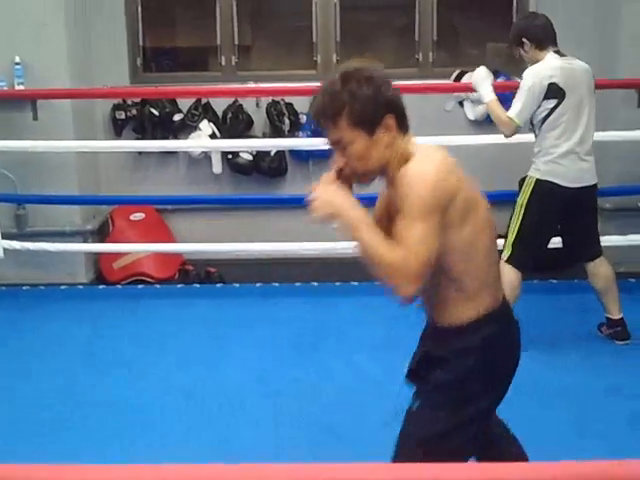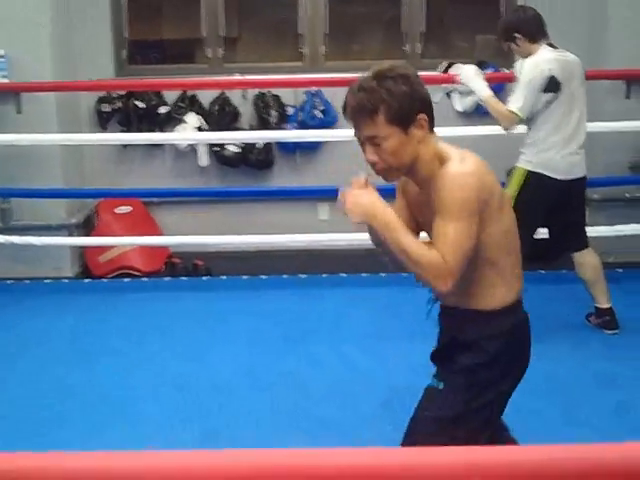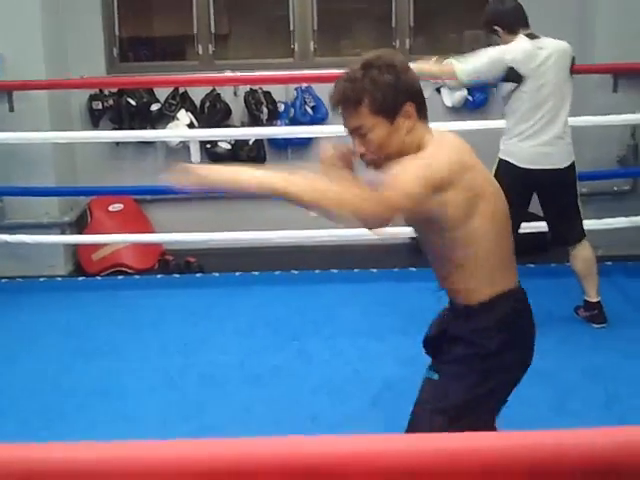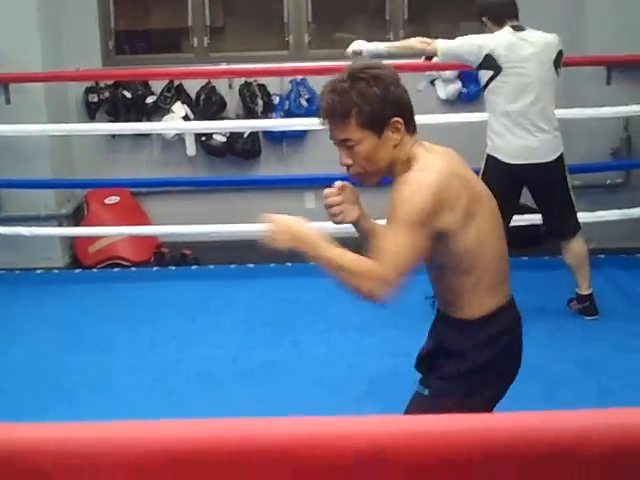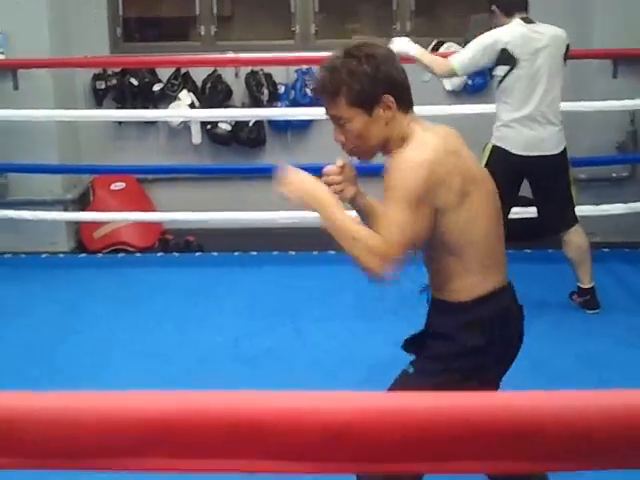
dt=0.2s
person 1, frame 1
left shoulder: (422, 176)
right shoulder: (412, 170)
left elbow: (407, 280)
right elbow: (388, 245)
left wrist: (349, 214)
right wrist: (346, 202)
left hip: (468, 347)
right hip: (480, 332)
right knee: (477, 430)
person 1, frame 2
left shoulder: (459, 176)
right shoulder: (413, 177)
left elbow: (442, 276)
right elbow: (401, 248)
left wrist: (378, 215)
right wrist: (371, 209)
left hip: (491, 339)
right hip: (470, 327)
right knee: (475, 423)
person 1, frame 3
left shoulder: (439, 163)
right shoulder: (438, 151)
left elbow: (362, 207)
right elbow: (375, 212)
left wrist: (251, 178)
right wrist: (344, 174)
left hip: (493, 332)
right hip: (475, 318)
right knee: (467, 422)
person 1, frame 4
left shoulder: (421, 184)
right shoulder: (427, 168)
left elbow: (378, 282)
right elbow: (393, 250)
left wrist: (305, 239)
right wrist: (358, 219)
left hip: (475, 345)
right hip: (465, 329)
person 1, frame 5
left shoulder: (418, 159)
right shoulder: (432, 139)
left elbow: (380, 258)
right elbow: (392, 238)
left wrist: (318, 199)
right wrist: (354, 198)
left hip: (474, 327)
right hip: (490, 315)
person 2, frame 1
left shoulder: (537, 74)
right shoulder: (584, 69)
left elbow: (508, 127)
left wrist: (485, 89)
left hip: (549, 178)
right hip: (584, 178)
left knee: (514, 258)
right knee: (591, 255)
right ankle: (616, 323)
person 2, frame 2
left shoulder: (535, 66)
right shoulder: (573, 61)
left elbow: (508, 120)
left wrist: (477, 84)
left hip: (538, 170)
right hip: (573, 170)
right knee: (578, 244)
right ankle: (605, 312)
person 2, frame 3
left shoulder: (504, 56)
right shoulder: (563, 49)
left elbow: (450, 72)
left hip: (518, 162)
right hip: (560, 160)
right knee: (574, 236)
right ankle: (594, 305)
person 2, frame 4
left shoulder: (486, 46)
right shoulder: (552, 42)
left elbow: (425, 46)
left wrist: (373, 47)
left hip: (505, 157)
right hip: (548, 154)
right knee: (568, 230)
right ankle: (586, 298)
person 2, frame 5
left shoulder: (498, 39)
right shoulder: (558, 36)
left elbow: (445, 69)
left wrist: (410, 48)
left hip: (510, 147)
right hip: (551, 146)
right knee: (567, 223)
right ankle: (587, 292)
